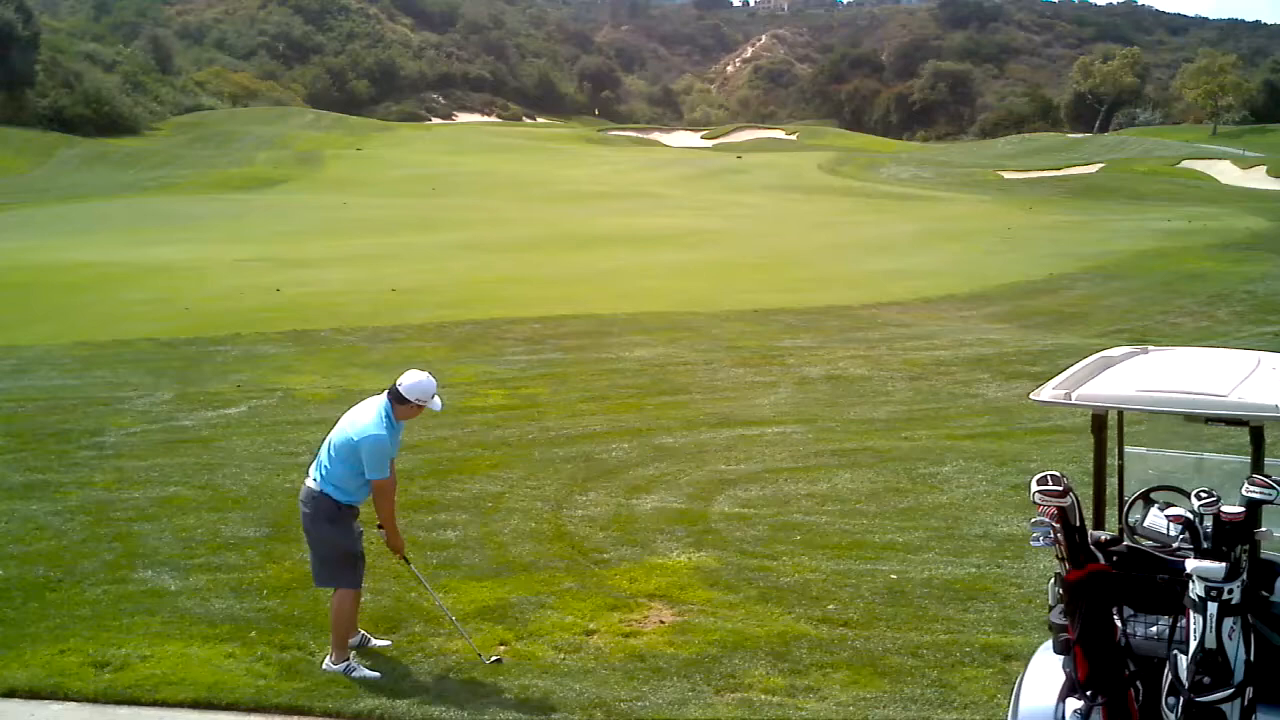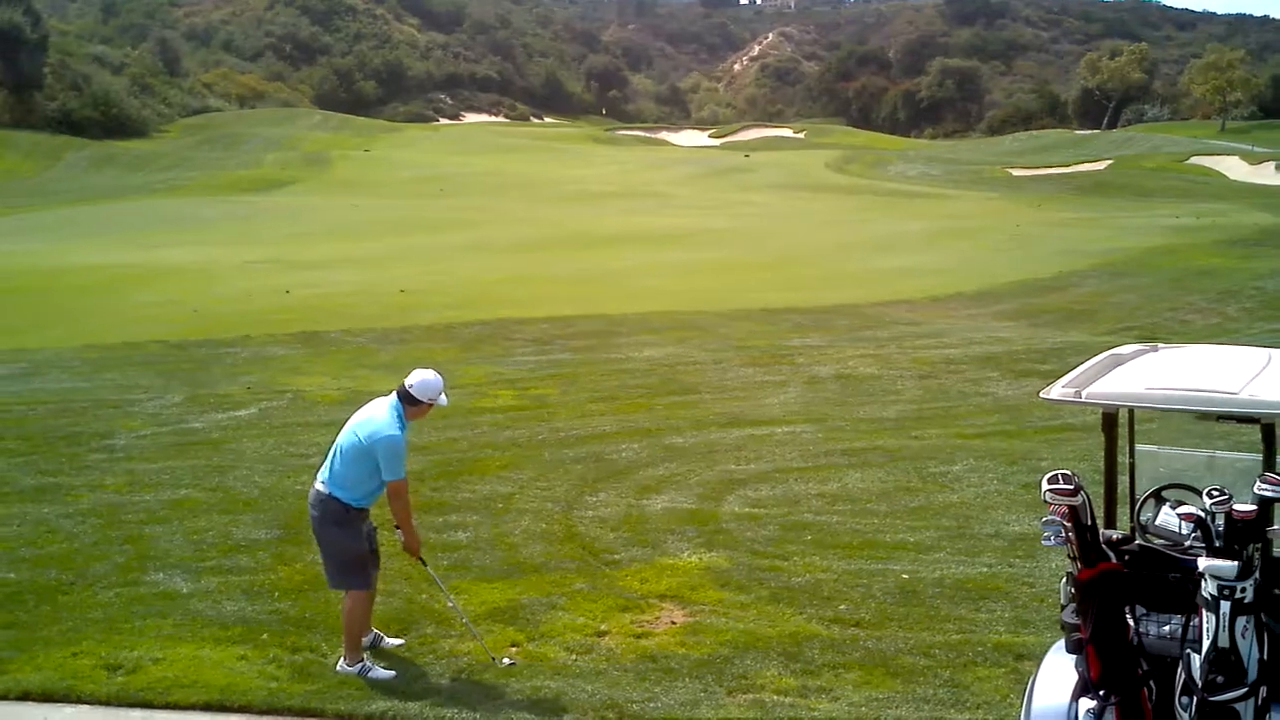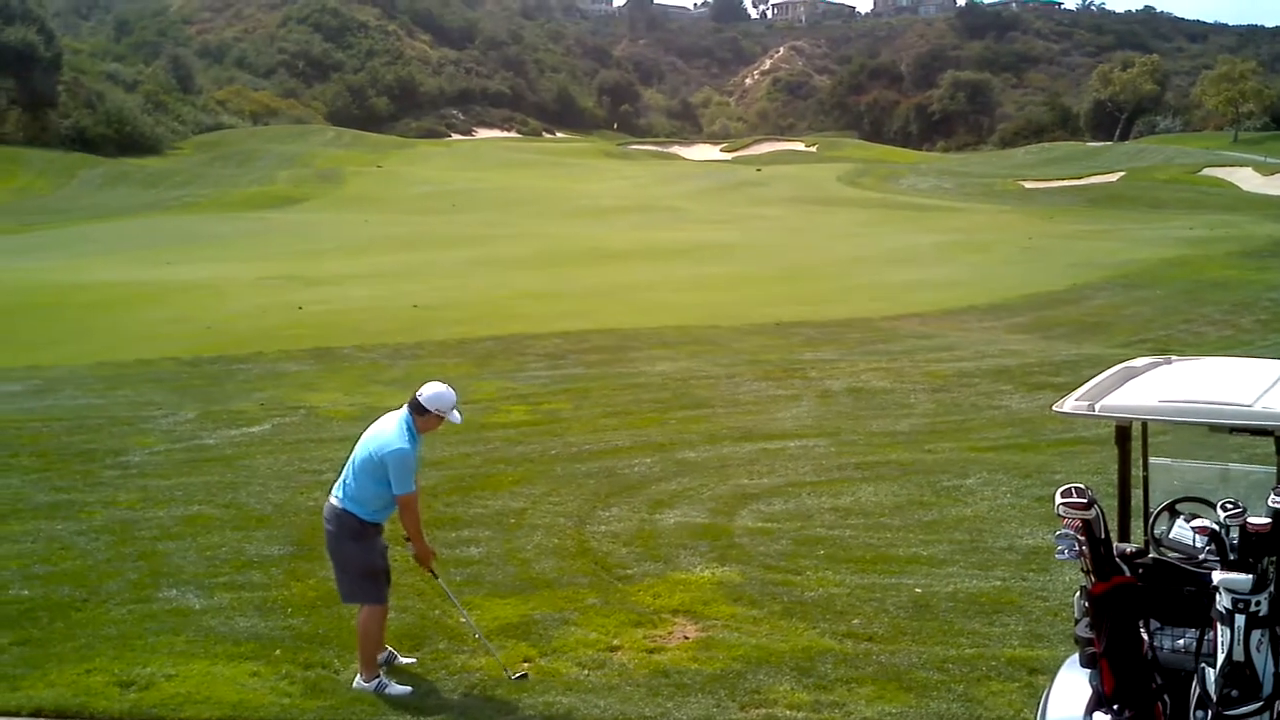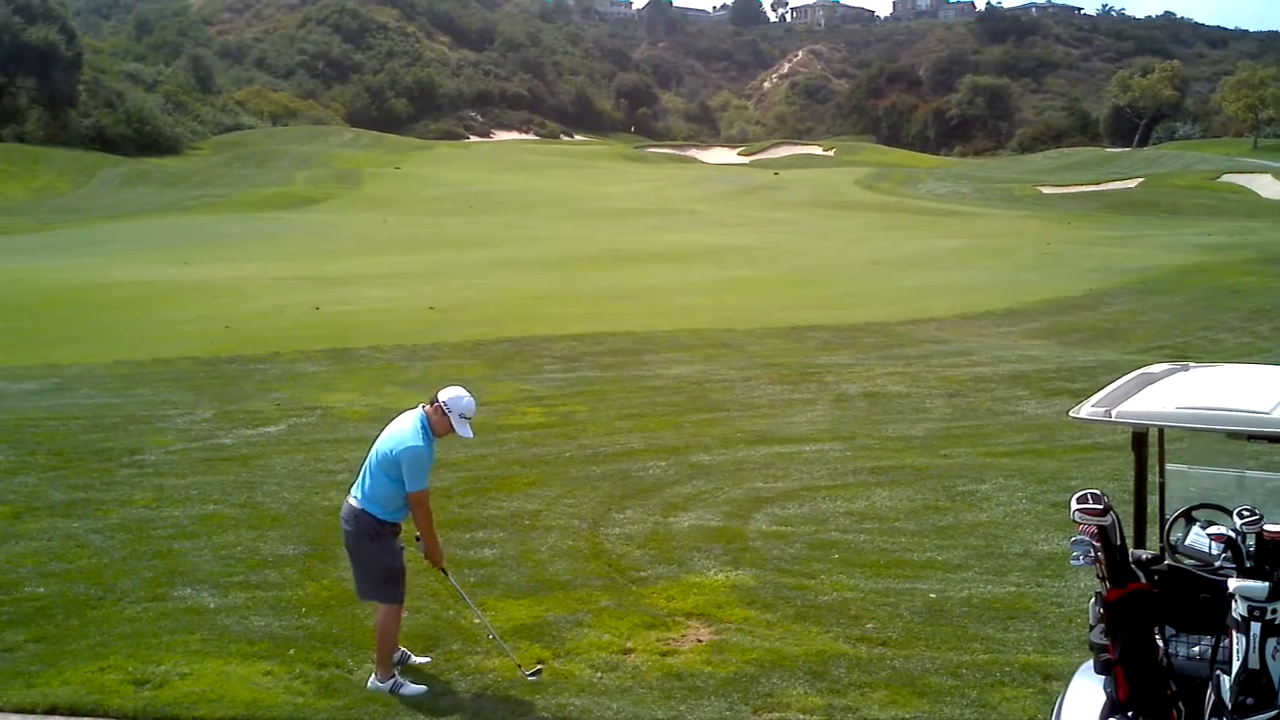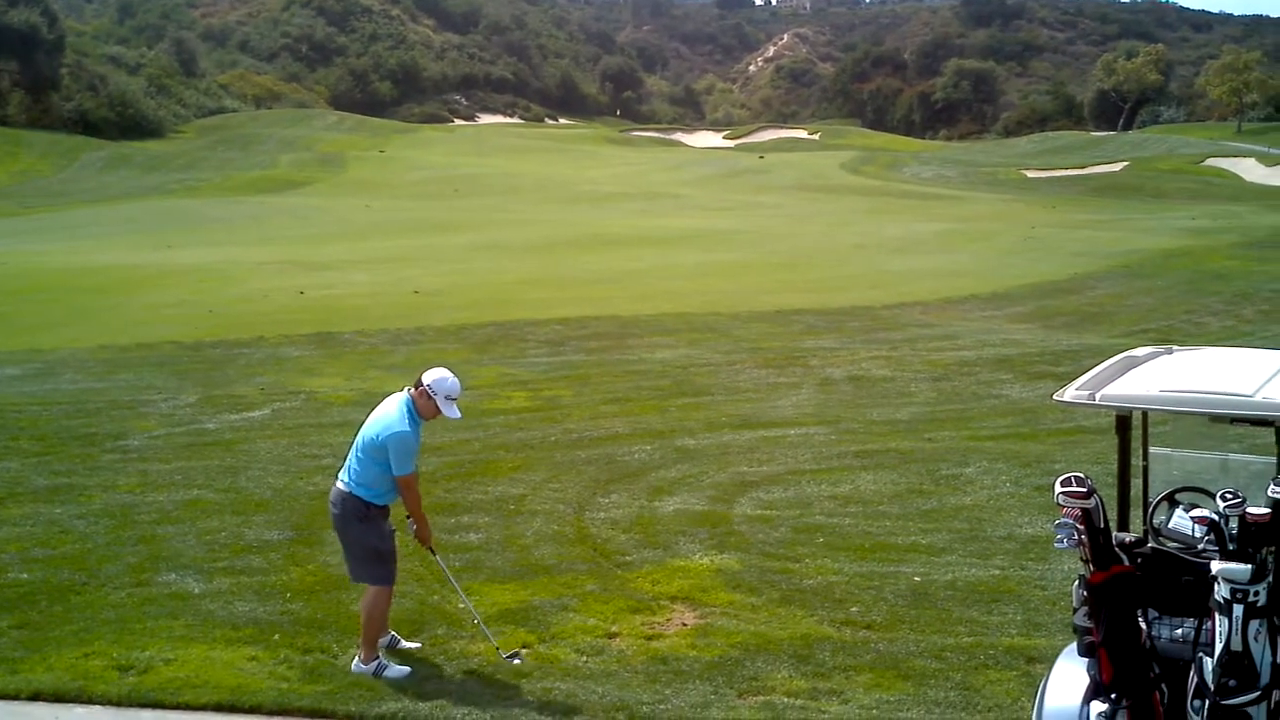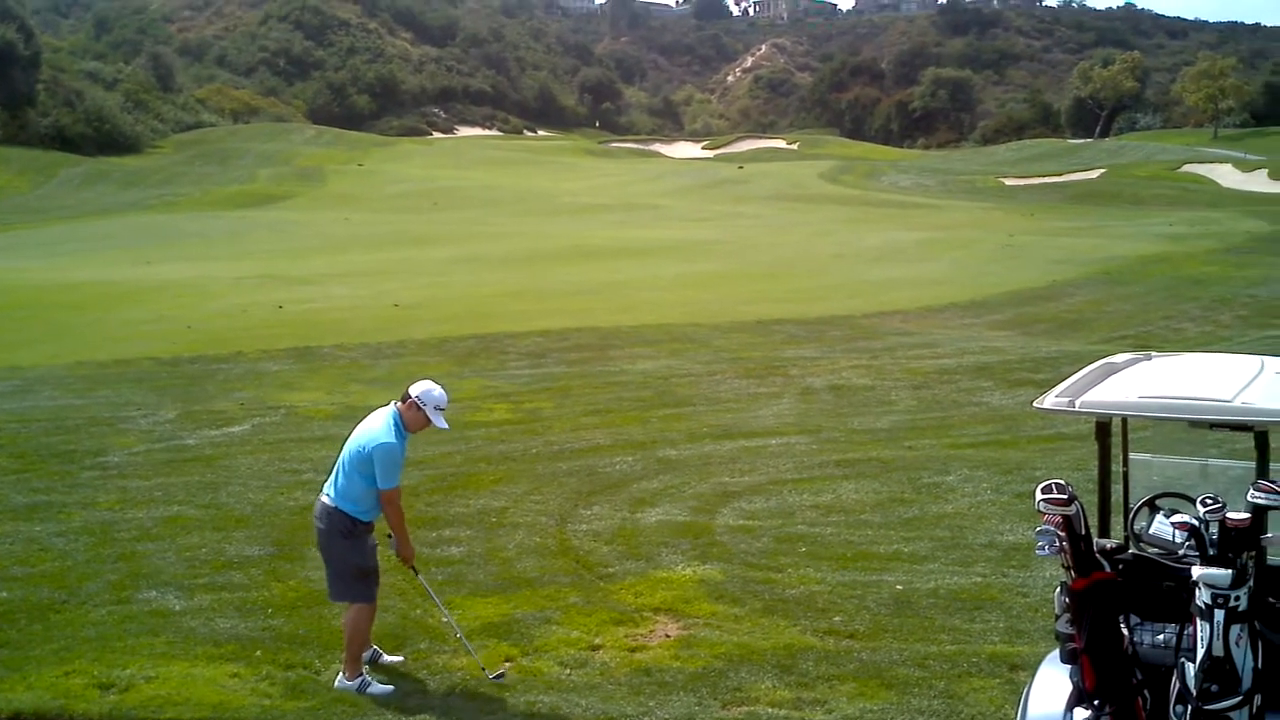
dt=0.5s
person 1, frame 1
left shoulder: (387, 411)
right shoulder: (375, 434)
left elbow: (390, 473)
right elbow: (381, 491)
left wrist: (391, 523)
right wrist: (393, 535)
left hip: (338, 500)
right hip: (325, 504)
left knee: (354, 573)
right knee: (347, 581)
left ankle: (350, 633)
right ankle: (338, 657)
person 1, frame 2
left shoulder: (388, 407)
right shoulder: (390, 434)
left elbow: (399, 481)
right elbow: (396, 493)
left wrist: (407, 525)
right wrist: (410, 535)
left hip: (347, 501)
right hip: (335, 508)
left knee: (369, 569)
right knee: (357, 583)
left ankle: (363, 632)
right ankle: (351, 659)
person 1, frame 3
left shoulder: (400, 422)
right shoulder: (400, 448)
left elbow: (411, 491)
right elbow: (407, 506)
left wrist: (419, 540)
right wrist: (421, 548)
left hip: (359, 516)
right hip: (350, 522)
left knee: (380, 588)
right knee: (372, 598)
left ankle: (377, 652)
right ankle: (368, 675)
person 1, frame 4
left shoulder: (417, 421)
right shoulder: (414, 445)
left elbow: (422, 492)
right elbow: (419, 504)
left wrist: (428, 538)
right wrist: (432, 546)
left hip: (377, 516)
right hip: (367, 522)
left knee: (392, 590)
right knee: (390, 597)
left ankle: (390, 651)
right ankle: (383, 675)
person 1, frame 5
left shoulder: (400, 402)
right shoulder: (401, 430)
left elbow: (409, 476)
right elbow: (408, 487)
left wrist: (416, 517)
right wrist: (422, 525)
left hip: (368, 501)
right hip: (356, 506)
left knee: (386, 571)
right knee: (379, 580)
left ankle: (381, 634)
right ankle: (367, 658)
person 1, frame 6
left shoulder: (386, 417)
right shoulder: (387, 442)
left elbow: (390, 492)
right elbow: (390, 501)
left wrist: (399, 536)
right wrist: (404, 543)
left hip: (350, 516)
right hip: (340, 521)
left knee: (369, 587)
right knee: (361, 597)
left ankle: (364, 649)
right ankle: (350, 674)
